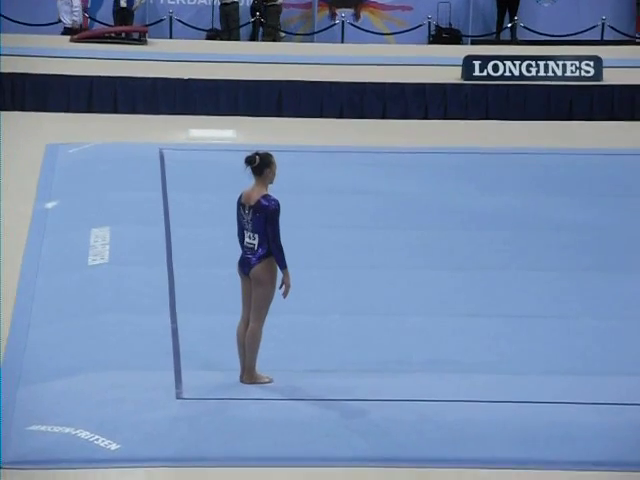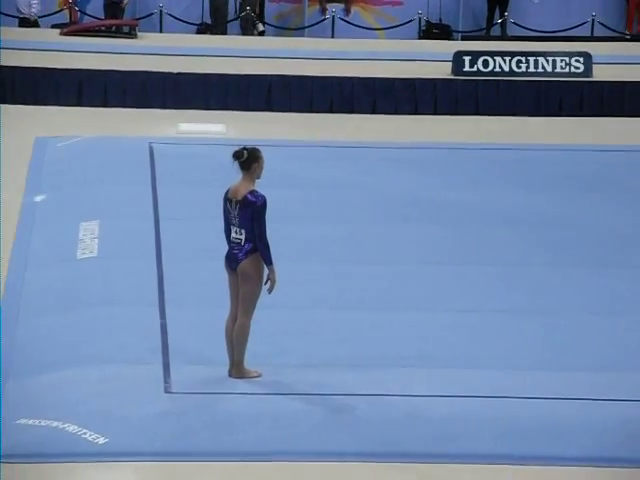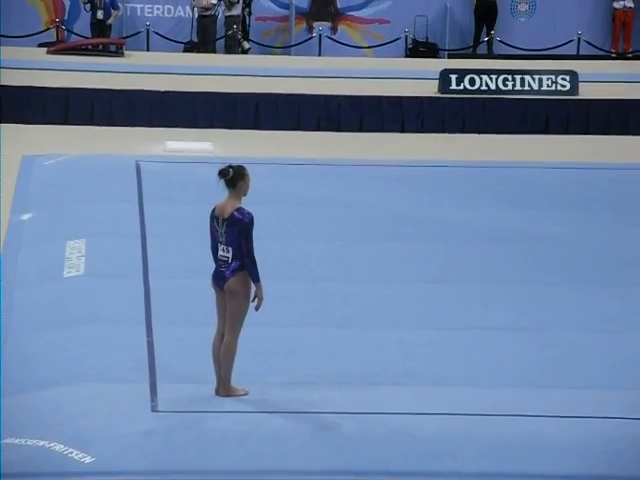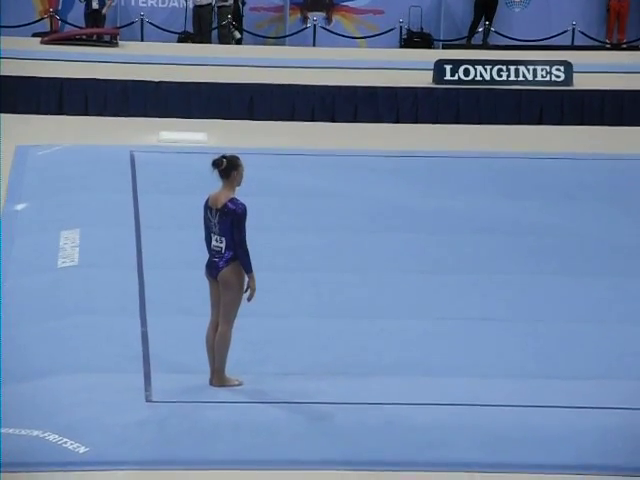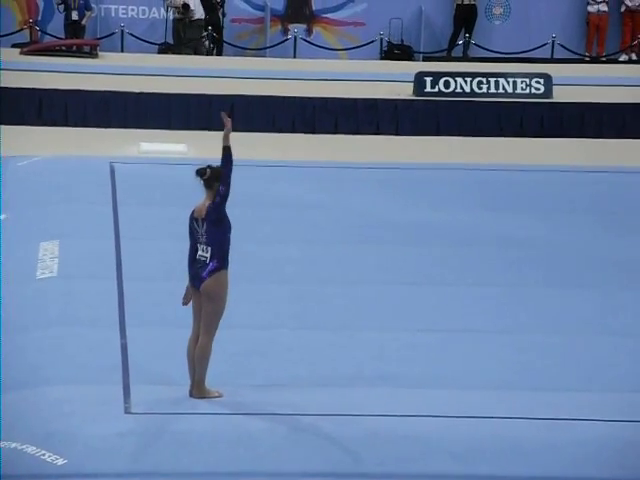
dt=1s
person 1, frame 1
left shoulder: (242, 198)
right shoulder: (270, 204)
right elbow: (274, 241)
right wrist: (285, 272)
left hip: (244, 261)
right hip: (262, 265)
left knee: (245, 318)
right knee: (256, 321)
left ankle: (244, 370)
right ankle: (250, 373)
person 1, frame 2
left shoulder: (229, 193)
right shoulder: (257, 199)
left elbow: (227, 229)
right elbow: (261, 237)
right wrist: (271, 268)
left hip: (231, 257)
right hip: (249, 261)
left knee: (234, 313)
right knee: (244, 316)
left ankle: (233, 365)
right ankle: (238, 367)
person 1, frame 3
left shoulder: (215, 211)
right shoulder: (244, 217)
left elbow: (213, 247)
right elbow: (248, 254)
right wrist: (258, 286)
left hip: (218, 275)
right hip: (236, 278)
left knee: (221, 331)
right knee: (231, 335)
left ankle: (220, 383)
right ankle: (226, 386)
person 1, frame 4
left shoulder: (209, 201)
right shoulder: (237, 207)
left elbow: (207, 237)
right elbow: (241, 245)
right wrist: (251, 277)
left hip: (212, 265)
right hip: (230, 269)
left knee: (215, 321)
right knee: (225, 324)
left ankle: (214, 373)
right ankle: (220, 376)
person 1, frame 5
left shoulder: (195, 212)
right shoulder: (216, 210)
left elbow: (192, 250)
right elbow: (227, 174)
left wrist: (191, 283)
right wrist: (227, 140)
left hip: (197, 277)
right hip: (214, 278)
left knee: (197, 333)
right knee: (207, 335)
left ankle: (194, 384)
right ankle: (200, 388)
